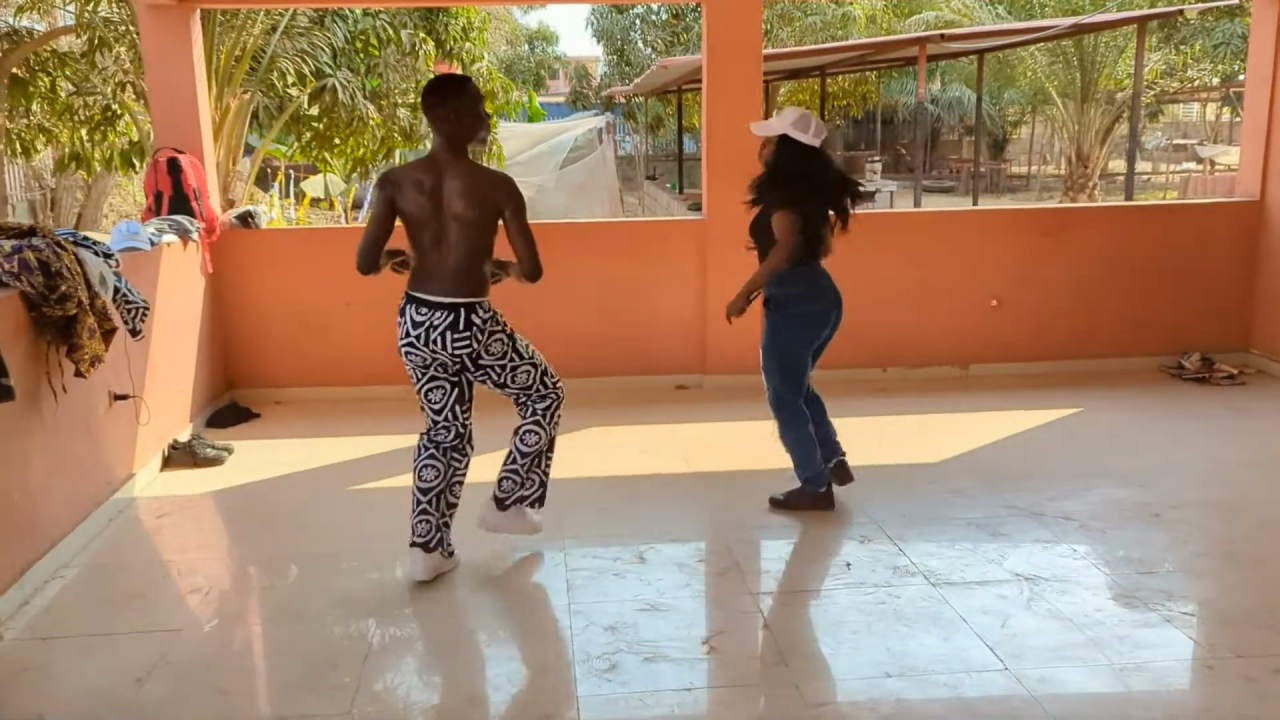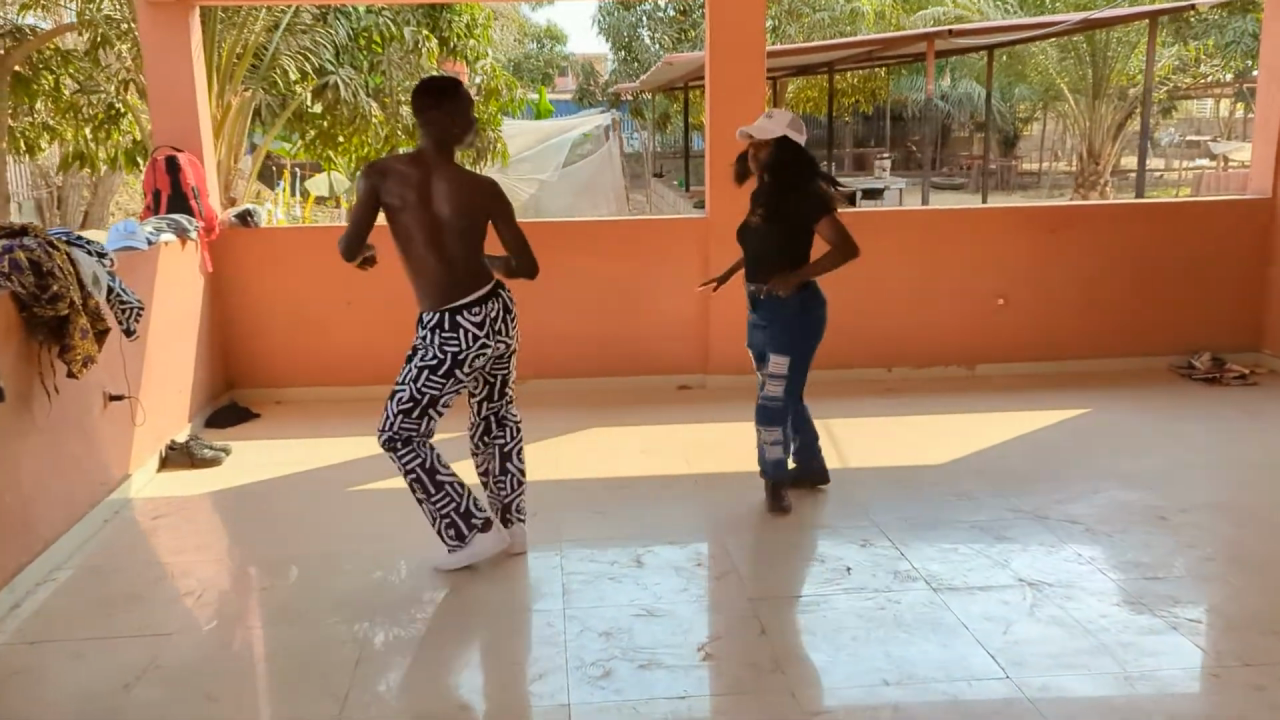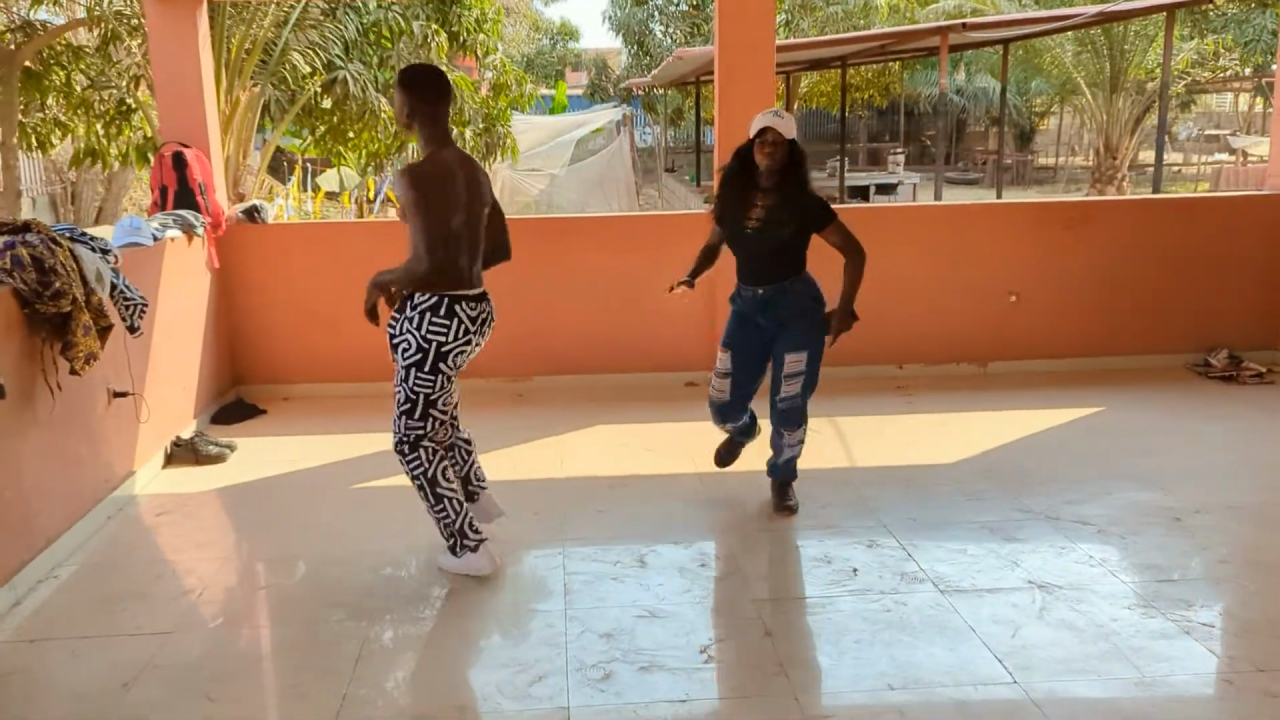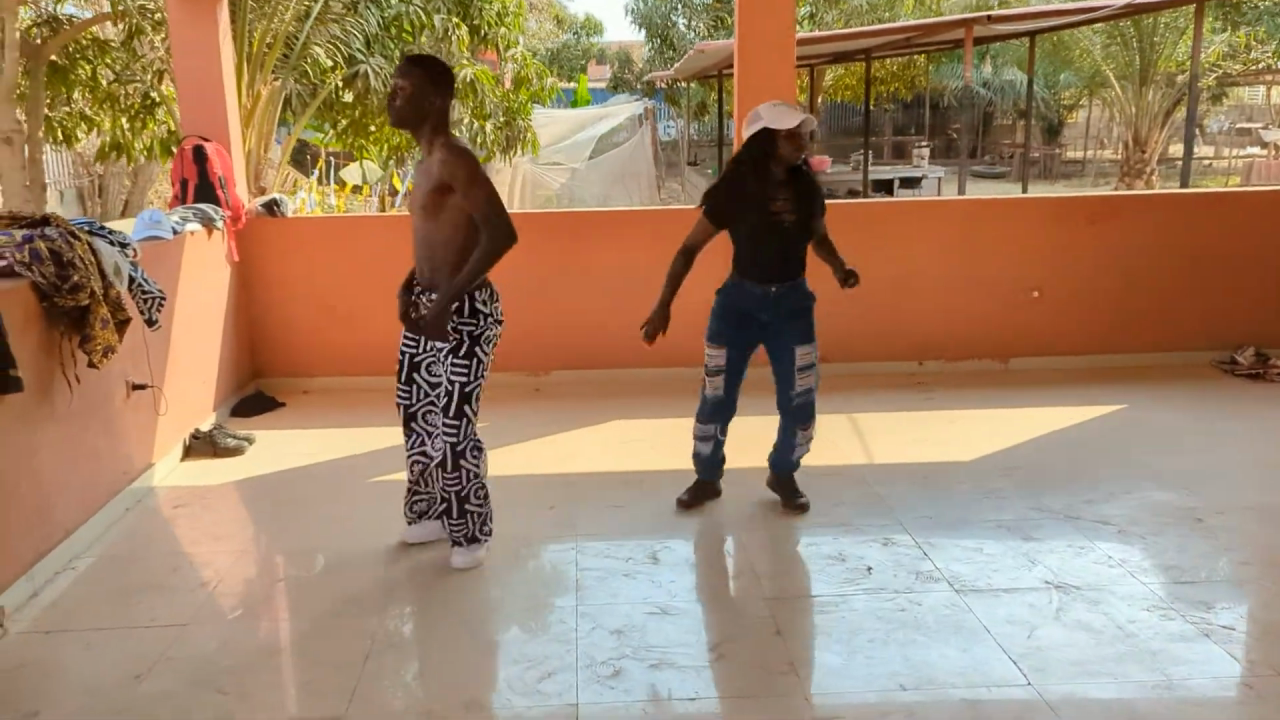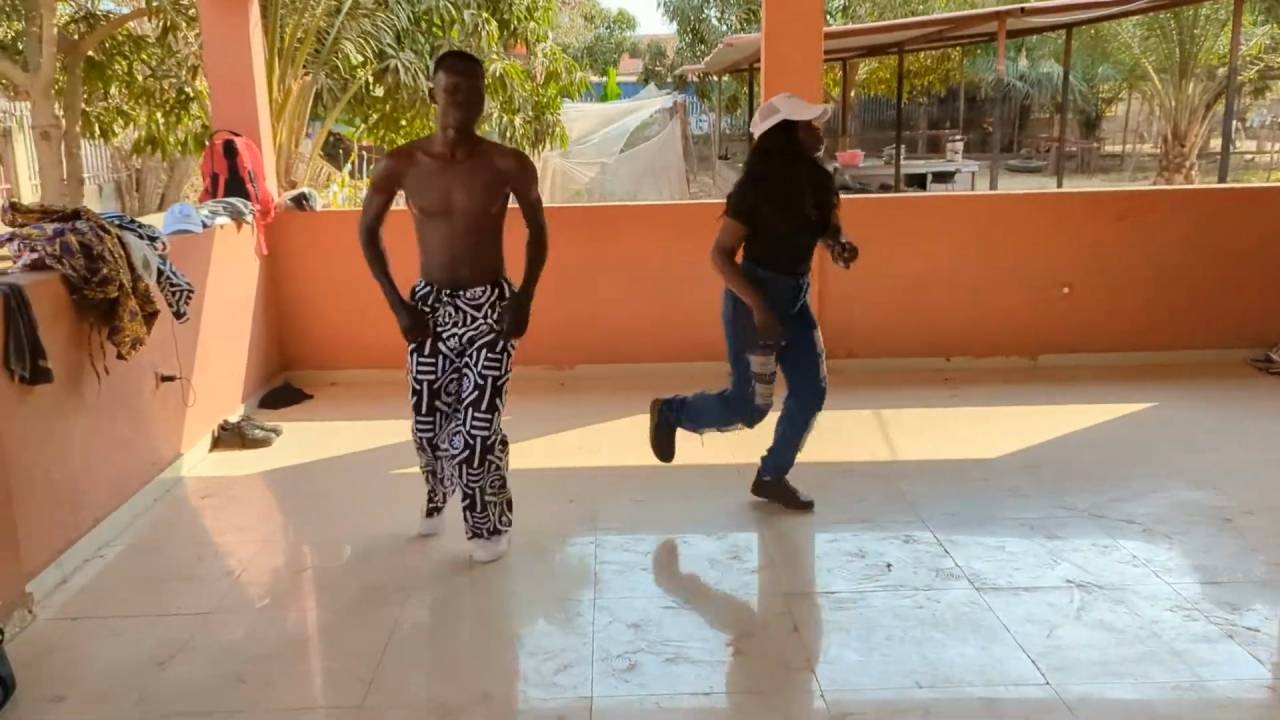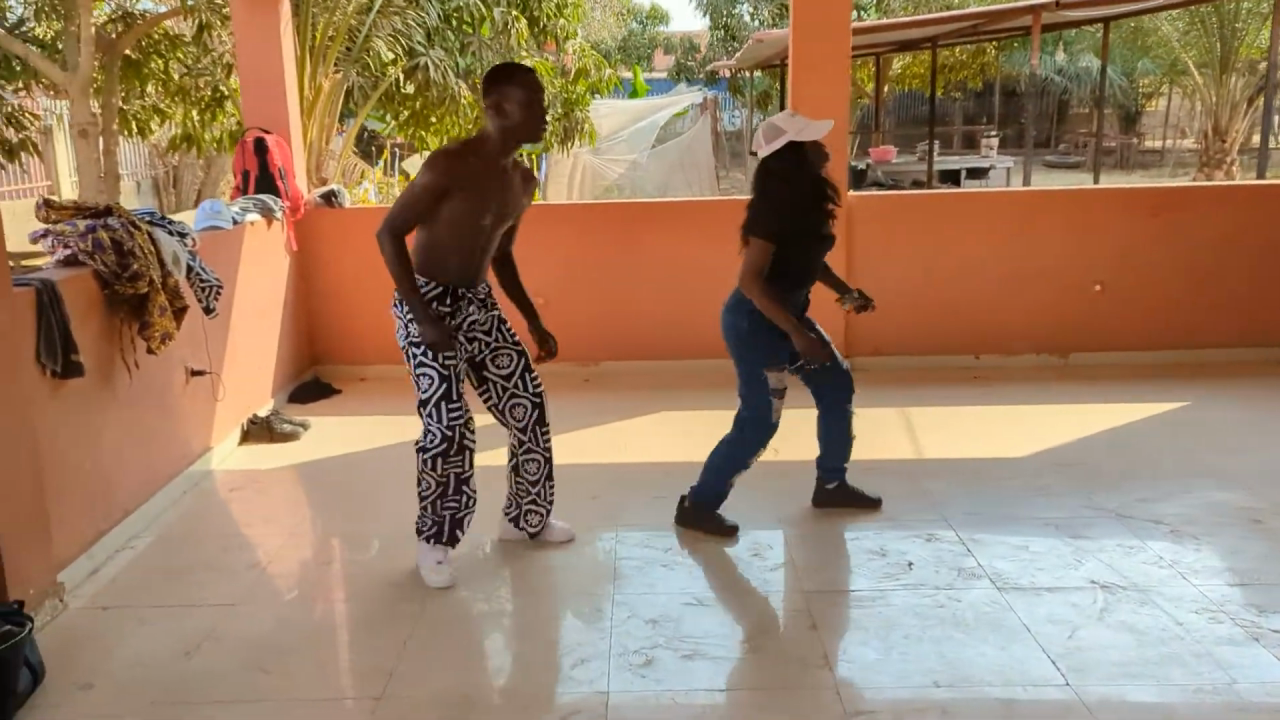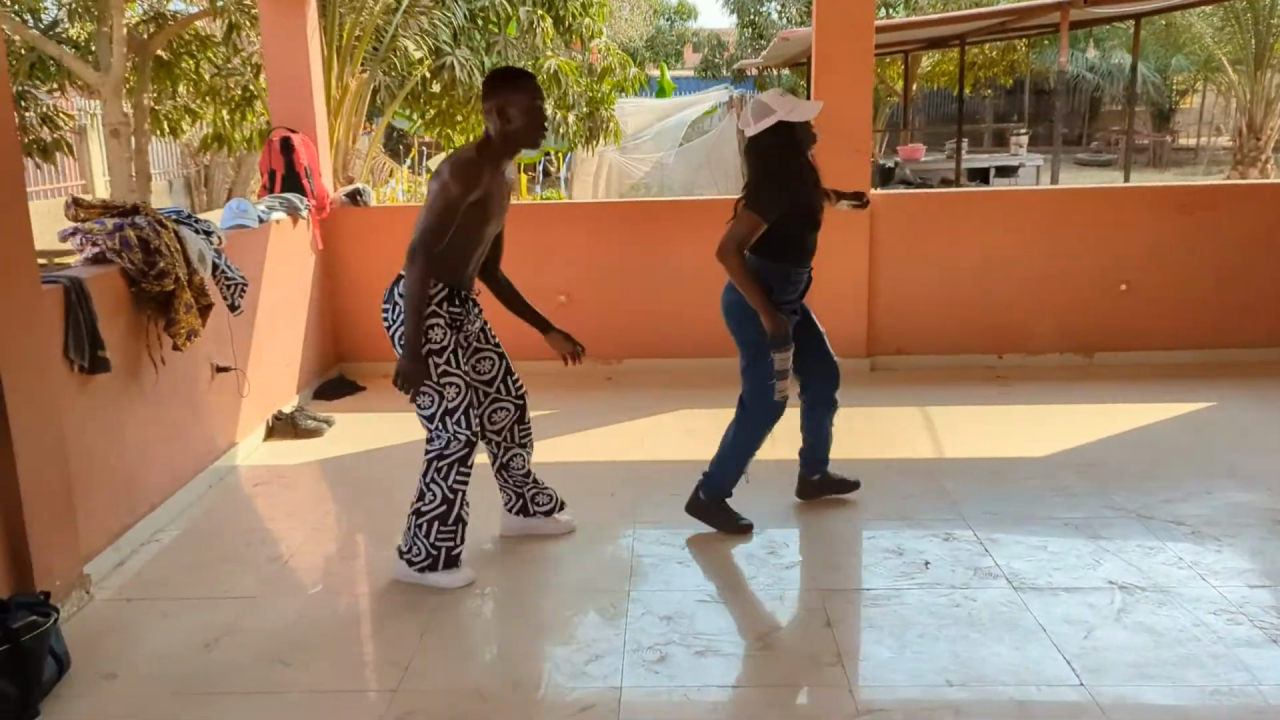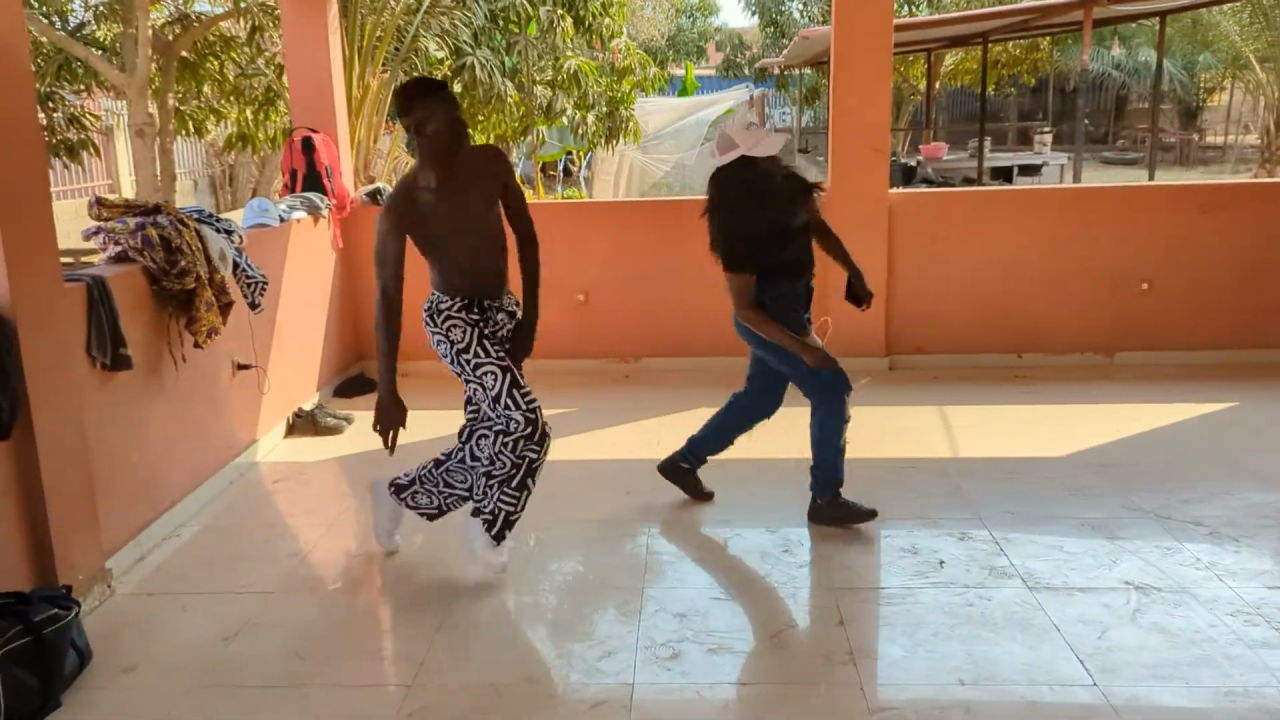
dt=0.2s
person 1, frame 1
left shoulder: (394, 183)
right shoulder: (498, 187)
left elbow: (363, 264)
right elbow: (533, 271)
left hip: (417, 324)
right hip: (475, 326)
left knee: (445, 433)
right knee: (544, 395)
left ankle: (429, 549)
right ankle: (506, 504)
person 1, frame 2
left shoulder: (379, 175)
right shoulder: (483, 190)
left elbow: (347, 250)
right elbow: (528, 268)
left wrist: (366, 250)
left hip: (443, 331)
right hip: (493, 317)
left knee: (400, 437)
right knee: (495, 421)
left ankle: (475, 532)
right ankle: (509, 526)
person 1, frame 3
left shoulder: (416, 178)
right shoulder: (475, 172)
left elbow: (428, 265)
right elbow: (500, 251)
left wrist: (383, 281)
left hip: (430, 319)
right hip: (474, 310)
left knee: (413, 439)
right knee: (435, 406)
left ankle: (471, 547)
right ankle: (474, 495)
person 1, frame 4
left shoulder: (452, 160)
right shoulder: (433, 162)
left elbow: (503, 234)
left wrist: (448, 296)
right wrist: (413, 284)
left hip: (465, 311)
right hip: (431, 307)
left knee: (450, 429)
right knee: (415, 413)
left ankle: (470, 534)
right ankle: (434, 513)
person 1, frame 5
left shoulder: (510, 164)
right shoulder: (400, 163)
left elbow: (537, 233)
right elbow: (367, 232)
left wrist: (523, 300)
right wrist: (398, 304)
left hip: (489, 307)
right hip: (429, 304)
left knee: (478, 427)
right knee: (430, 423)
left ankle: (488, 525)
right ankle: (441, 499)
person 1, frame 6
left shoulder: (521, 181)
right shoulder: (449, 164)
right elbow: (389, 234)
left wrist: (536, 322)
right wrist: (424, 315)
left hip: (478, 303)
right hip: (428, 304)
left knee: (527, 409)
right knee: (448, 428)
left ankle: (528, 518)
right ankle: (435, 539)
person 1, frame 7
left shoulder: (502, 181)
right shoulder: (465, 169)
left elbow: (490, 272)
right elbow: (420, 253)
left wrist: (547, 330)
right wrist: (414, 345)
left hip: (463, 306)
right hip: (420, 307)
left knee: (506, 406)
right knee: (457, 431)
left ankle: (525, 509)
right ankle: (425, 557)
person 1, frame 8
left shoulder: (492, 162)
right shoulder: (402, 205)
left elbow: (526, 237)
right elbow: (389, 299)
left wrist: (530, 316)
right wrist: (387, 390)
left hip: (502, 307)
right hip: (457, 316)
left knee: (494, 429)
right knee: (525, 428)
left ankle: (405, 495)
right ankle: (487, 516)
person 2, frame 1
left shoulder: (783, 193)
right shoulder: (818, 192)
left elbow: (787, 247)
left wrist: (745, 291)
left hip: (793, 304)
right hip: (822, 297)
left knee: (785, 398)
right knee: (796, 389)
left ankle: (816, 486)
right ankle: (832, 462)
person 2, frame 2
left shoulder: (801, 197)
right shoulder: (765, 197)
left elbow: (847, 248)
left wrist: (800, 275)
right wrist: (729, 273)
left hip: (794, 309)
right hip: (763, 308)
left knee: (774, 403)
right knee: (783, 397)
left ankle: (776, 478)
right ankle: (810, 467)
person 2, frame 3
left shoulder: (804, 204)
right shoulder: (734, 198)
left elbow: (854, 253)
right elbow: (713, 244)
left wrist: (845, 307)
right wrist: (692, 275)
left hip: (796, 309)
right hip: (748, 308)
left knee: (788, 404)
right knee: (724, 401)
left ankle: (783, 479)
right ankle: (743, 430)
person 2, frame 4
left shoulder: (807, 192)
right shoulder: (732, 192)
left elbow: (819, 238)
right elbow: (689, 248)
left wrist: (839, 266)
right wrist: (663, 306)
left hip: (792, 307)
right hip: (740, 306)
left knee: (799, 404)
right knee: (716, 402)
left ankle: (783, 475)
right ankle: (707, 478)
person 2, frame 5
left shoulder: (815, 181)
right shoulder: (756, 188)
left elbow: (829, 228)
right elbow: (721, 254)
left wrist: (839, 247)
right wrist: (759, 306)
left hip: (793, 301)
right hip: (753, 302)
left knee: (811, 393)
right knee: (749, 407)
left ankle: (773, 476)
right ankle: (669, 411)
person 2, frame 6
left shoulder: (810, 198)
right shoulder: (775, 207)
right elbow: (750, 280)
left wrist: (845, 291)
right wrist: (797, 331)
left hip: (787, 317)
right hip: (755, 323)
left knee: (838, 387)
right knee: (759, 423)
left ankle: (832, 484)
right ankle: (698, 505)
person 2, frame 7
left shoulder: (792, 173)
right shoulder: (773, 184)
right elbow: (728, 250)
left wrist: (837, 197)
right wrist: (767, 312)
left hip: (783, 296)
right hip: (758, 301)
left knee: (823, 376)
right knee: (764, 404)
left ankle: (813, 474)
right ankle: (709, 496)
person 2, frame 8
left shoulder: (786, 188)
right shoulder: (737, 226)
left elbow: (817, 229)
right elbow: (745, 309)
left wrist: (853, 273)
right wrist: (802, 345)
left hip: (787, 308)
right hip: (768, 319)
left knee: (759, 398)
right knee: (831, 390)
left ankle: (683, 461)
right ankle: (826, 499)
